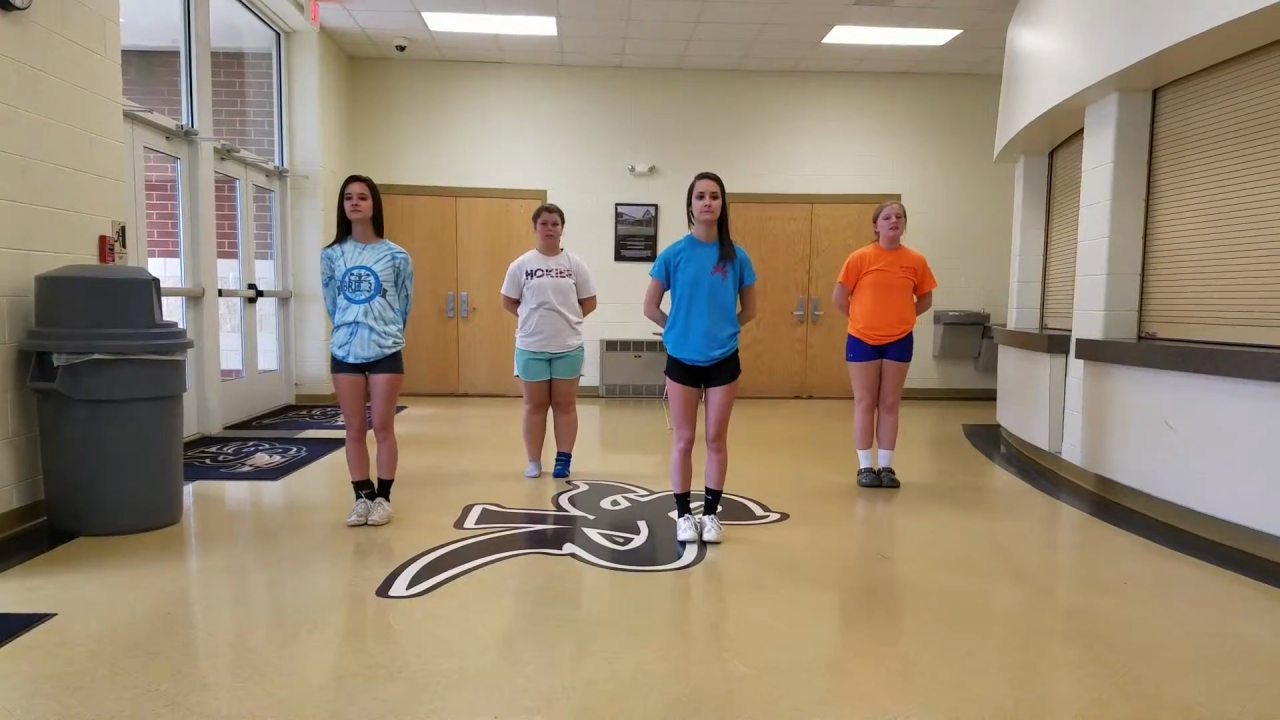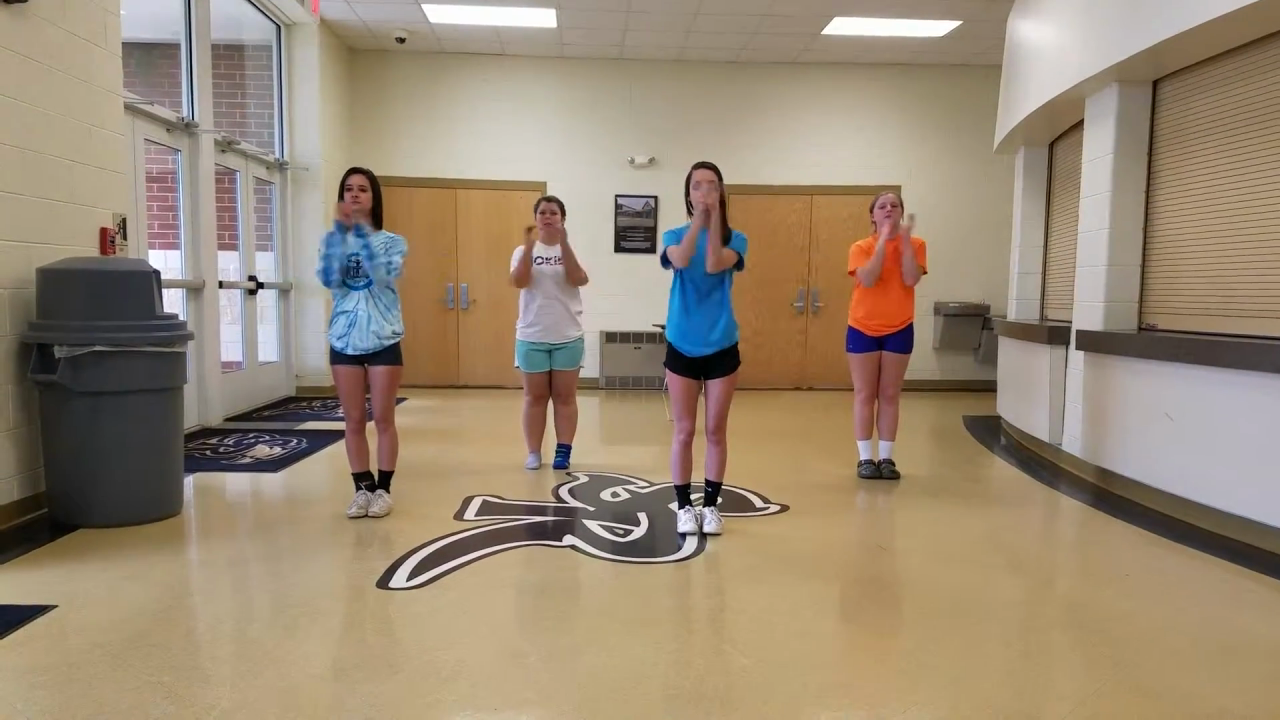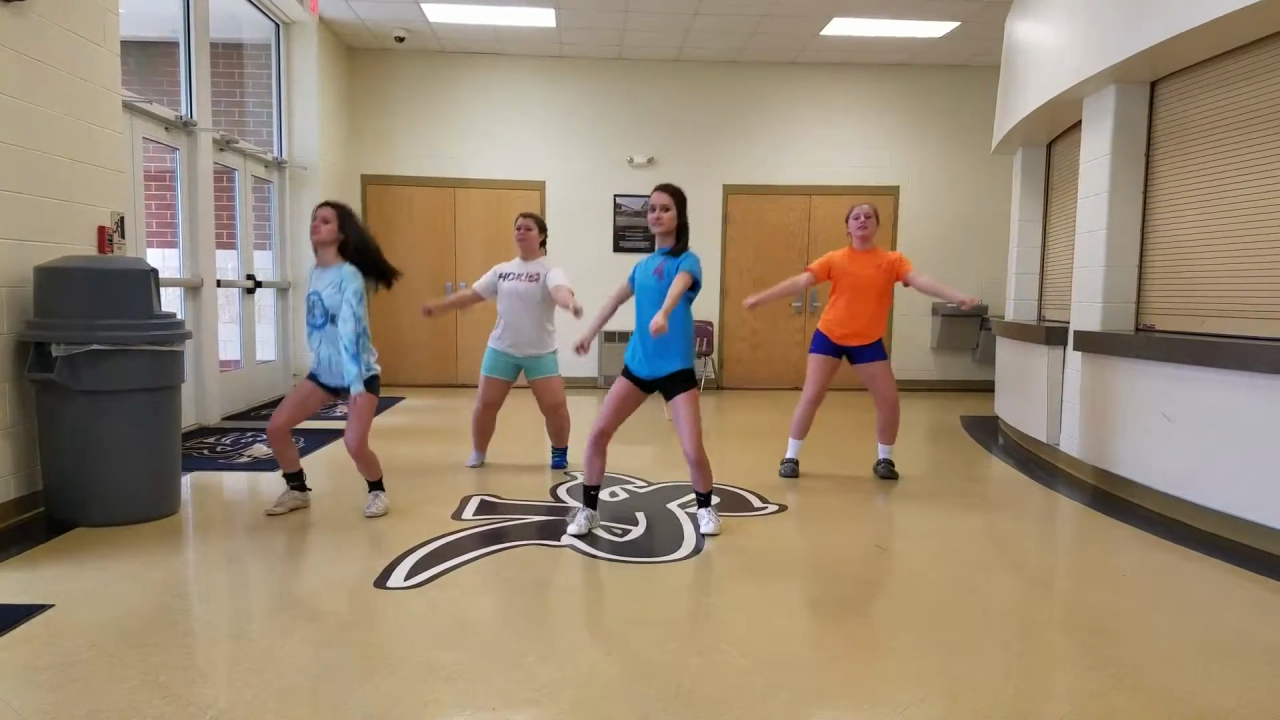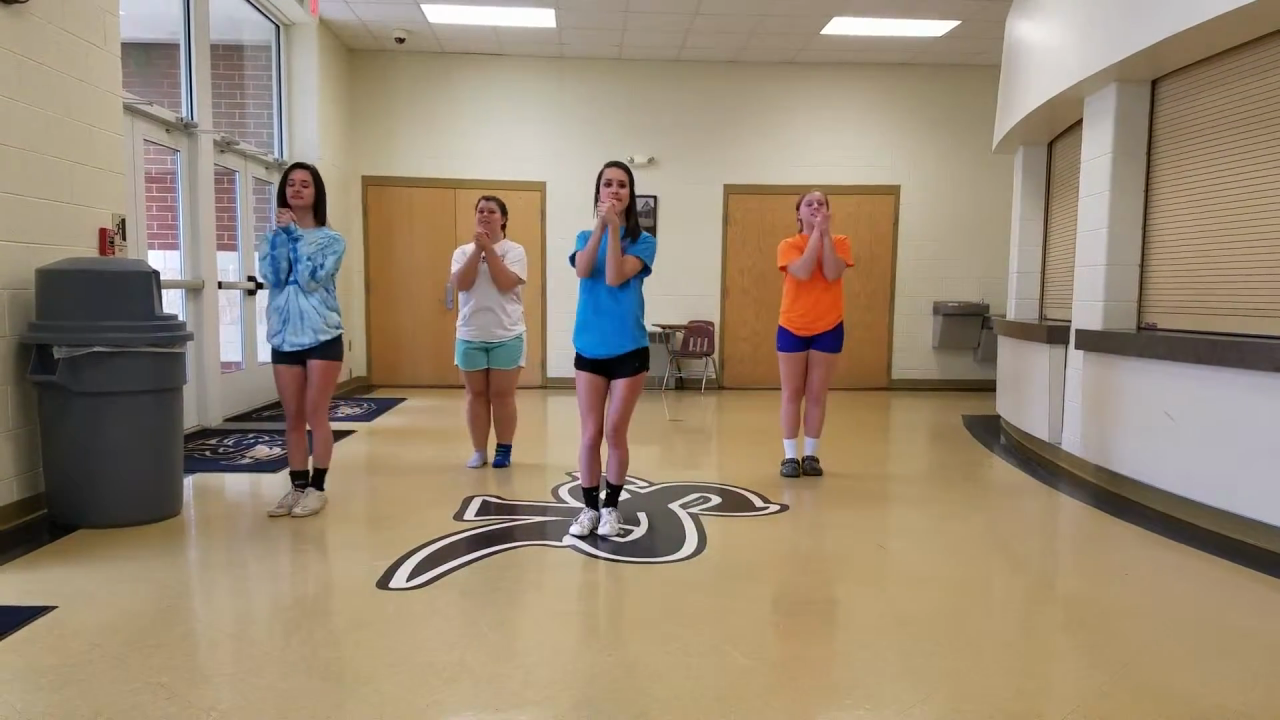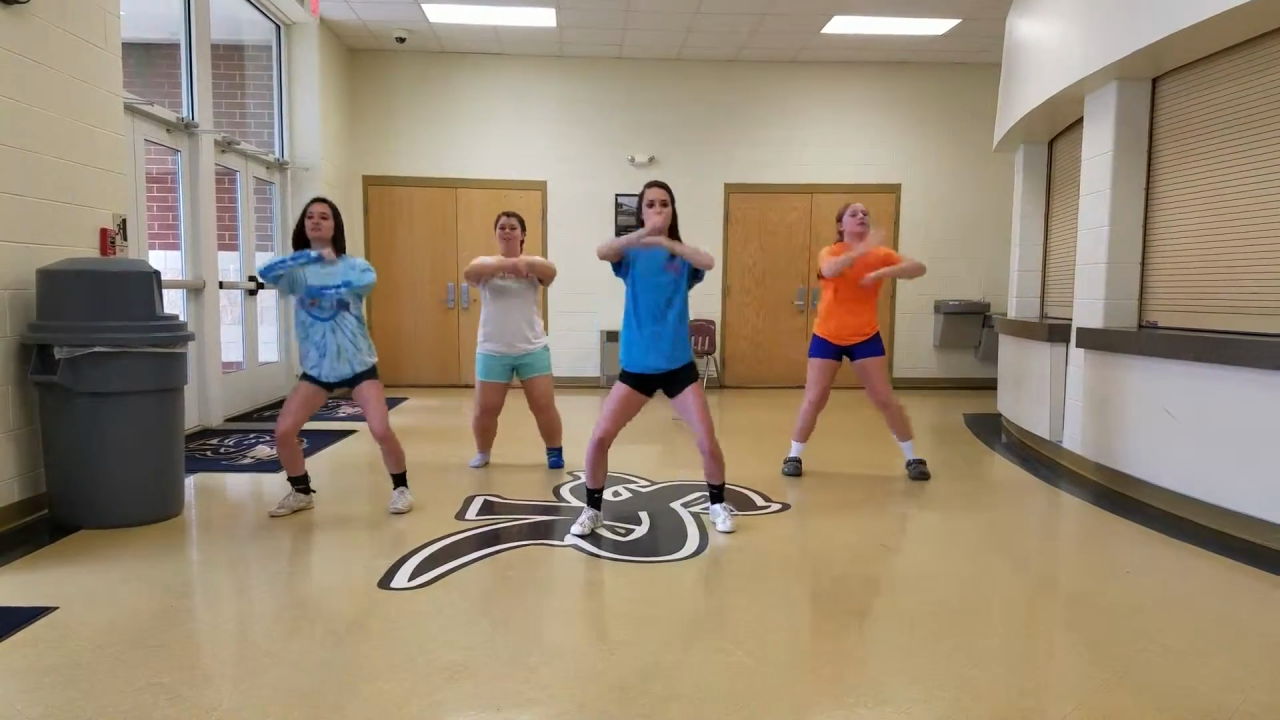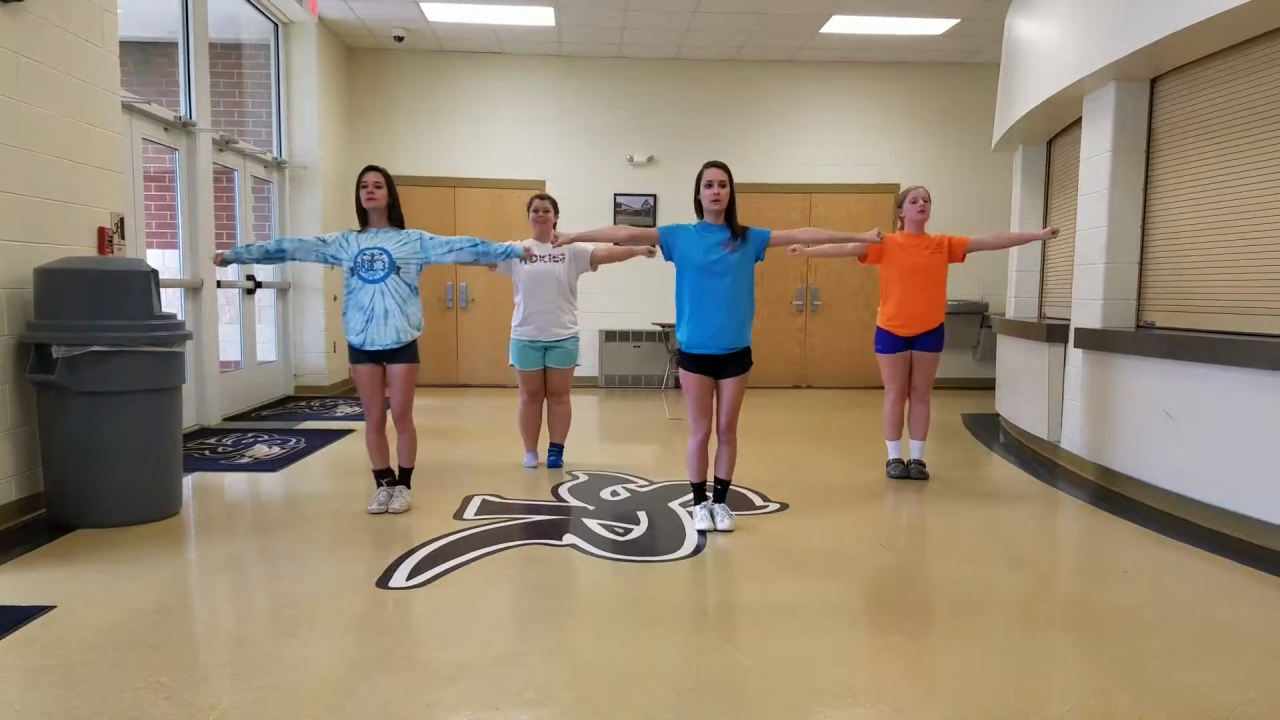
dt=0.7s
person 1, frame 1
left shoulder: (736, 257)
right shoulder: (673, 255)
left elbow: (749, 310)
right elbow: (650, 308)
left wrist: (720, 331)
right wrist: (682, 331)
left hip: (724, 361)
right hip: (682, 360)
left knee: (716, 440)
right knee: (684, 440)
left ankle: (711, 514)
right ankle: (684, 515)
person 1, frame 2
left shoulder: (734, 240)
right shoulder: (675, 237)
left elbow: (715, 266)
right elbow: (681, 261)
left wrist: (716, 214)
right wrist: (700, 219)
left hip: (722, 348)
right hip: (682, 348)
left knee: (715, 431)
right knee: (684, 431)
left ankle: (710, 505)
right ankle: (684, 506)
person 1, frame 3
left shoulder: (687, 260)
right shoulder: (644, 264)
left elbow: (677, 289)
right elbow: (616, 299)
left wrist: (663, 315)
right wrist: (588, 334)
left hip: (676, 370)
right hip: (637, 367)
left knee: (693, 452)
right knee: (598, 434)
left ankle: (705, 508)
right ankle: (588, 509)
person 1, frame 4
left shoulder: (643, 241)
right shoulder: (586, 236)
left elbow: (614, 278)
right elbow: (582, 270)
left wrist: (614, 226)
right wrist: (600, 225)
left hip: (630, 349)
right hip: (590, 349)
left knee: (615, 434)
right knee: (591, 435)
left ankle: (611, 507)
right ankle: (591, 507)
person 1, frame 5
left shoulder: (686, 256)
right shoulder: (631, 254)
left elbow: (706, 262)
right elbow: (602, 252)
left wrist: (665, 241)
right wrist: (644, 234)
left hip: (680, 366)
right hip: (636, 368)
left knee: (709, 446)
right knee: (599, 439)
left ankle: (717, 503)
right ankle: (592, 509)
person 1, frame 6
left shoulder: (748, 238)
right shoulder: (679, 236)
left elbow: (801, 235)
right elbow: (627, 234)
left wrist: (859, 237)
right wrist: (574, 235)
left hip: (735, 350)
right hip: (694, 349)
left knee: (727, 431)
right knee: (700, 432)
left ankle: (720, 502)
right ankle: (699, 503)
person 2, frame 1
left shoulder: (396, 256)
right shoulder: (332, 256)
left elbow: (403, 307)
right elbow: (333, 306)
left hip: (385, 353)
right hip: (345, 353)
left knee: (383, 428)
right knee: (354, 430)
left ankle: (383, 497)
right ankle: (362, 497)
person 2, frame 2
left shoulder: (391, 241)
right shoulder: (334, 241)
left elbow: (382, 275)
right elbow: (330, 279)
left wrist: (361, 230)
right wrist: (340, 231)
left hip: (383, 342)
right hip: (344, 342)
left knee: (383, 419)
right knee: (353, 421)
left ankle: (382, 489)
right ankle: (362, 488)
person 2, frame 3
left shoulder: (350, 277)
right shoulder: (314, 273)
left elbow: (351, 332)
left wrist: (356, 382)
left hip: (359, 375)
right hip: (322, 374)
left knee: (355, 444)
right knee: (276, 429)
left ankle: (377, 491)
right ankle: (297, 489)
person 2, frame 4
left shoulder: (332, 240)
right shoulder: (275, 237)
left elbow: (311, 279)
right elbow: (274, 278)
left wrist: (293, 235)
right wrist: (279, 233)
left hip: (323, 338)
right hip: (284, 339)
left knee: (315, 416)
right knee: (293, 419)
left ankle: (317, 488)
right ankle: (299, 488)
person 2, frame 5
left shoulder: (355, 265)
right shoulder: (298, 270)
left elbow: (363, 282)
right elbow: (266, 273)
left wrist: (316, 287)
right wrist: (313, 254)
left hip: (359, 366)
right hip: (316, 370)
left knee: (382, 432)
right knee: (284, 432)
left ankle: (401, 488)
right ankle: (301, 492)
person 2, frame 6
left shoulder: (413, 241)
right shoulder: (345, 242)
left elbow: (460, 247)
right elbow: (295, 248)
left wrist: (513, 250)
right wrist: (235, 254)
left hip: (400, 341)
right hip: (362, 342)
left knee: (402, 418)
right knee: (374, 420)
left ankle: (403, 486)
right ankle: (384, 485)
person 3, frame 1
left shoulder: (916, 261)
right shoulder: (860, 258)
left elbow: (925, 300)
right elbow: (839, 298)
left wrist: (899, 317)
right wrist: (863, 319)
left hip: (899, 341)
right hip: (862, 340)
left knee: (890, 404)
right knee: (865, 404)
left ankle: (886, 466)
right ankle: (865, 466)
person 3, frame 2
left shoulder: (915, 245)
right shoulder: (861, 247)
left elbow: (911, 279)
right elbow: (867, 280)
left wrist: (905, 240)
right wrist: (884, 240)
left hip: (898, 331)
right hip: (862, 329)
left knee: (889, 395)
right knee: (864, 395)
left ankle: (886, 458)
right ankle: (865, 458)
person 3, frame 3
left shoulder: (892, 261)
right shoulder: (834, 260)
left elbow: (921, 281)
right elbow: (801, 281)
left wrist: (957, 297)
right wrist: (760, 298)
left hip: (869, 342)
right hip: (829, 337)
left knee: (888, 402)
right knee: (811, 397)
left ankle: (884, 460)
right ankle: (791, 456)
person 3, frame 4
left shoulder: (840, 242)
right shoulder: (790, 244)
left elbow: (833, 275)
right elbow: (802, 273)
left wrist: (825, 234)
right wrist: (815, 235)
left hip: (828, 329)
right hip: (792, 329)
left knee: (816, 395)
right knee: (791, 394)
left ankle: (810, 455)
right ankle: (790, 456)
person 3, frame 5
left shoulder: (882, 255)
right shoulder: (830, 253)
left elbow: (918, 269)
right elbow: (829, 270)
left wrist: (885, 270)
right wrist: (860, 249)
left hip: (867, 338)
right hip: (827, 337)
left knee: (885, 400)
right knee: (814, 400)
left ankle: (912, 459)
right ankle: (794, 455)
person 3, frame 6
left shoulder: (944, 244)
right shoulder: (886, 244)
left elbow: (990, 241)
right elbow: (847, 248)
left wrist: (1037, 235)
right wrist: (808, 250)
left hip: (930, 330)
right hip: (892, 330)
left knee: (920, 396)
right knee: (895, 396)
left ankle: (916, 458)
right ankle: (894, 458)
person 4, frame 1
left shoulder: (574, 264)
right shoulder: (521, 264)
left elbow: (589, 302)
right elbow: (508, 302)
left wrist: (566, 319)
right wrist: (533, 318)
left hip: (568, 346)
right hip: (531, 347)
left knee: (565, 405)
right knee: (534, 405)
left ankle: (563, 460)
right ankle: (533, 461)
person 4, frame 2
left shoulder: (571, 250)
right shoulder: (523, 250)
left elbow: (578, 280)
right elbow: (519, 281)
left wrist: (564, 244)
right wrist: (529, 246)
left hip: (568, 337)
right hip: (532, 337)
left knee: (565, 396)
right knee: (535, 396)
left ankle: (563, 451)
right ankle: (534, 453)
person 4, frame 3
left shoulder: (550, 270)
right shoulder: (501, 270)
left elbow: (562, 292)
right elbow: (472, 294)
left wrist: (572, 303)
right wrist: (440, 306)
left hip: (539, 352)
right hip: (501, 350)
left knee: (554, 406)
right knee: (485, 406)
left ankle: (559, 452)
right ankle: (478, 452)
person 4, frame 4
left shoulder: (514, 250)
right shoulder: (464, 251)
left elbow: (506, 283)
right elbow: (460, 283)
left wrist: (490, 248)
right wrist: (477, 249)
left hip: (507, 336)
right hip: (470, 336)
left knee: (502, 396)
right knee: (476, 395)
left ankle: (503, 450)
right ankle: (479, 452)
person 4, frame 5
left shoulder: (534, 265)
right shoulder: (485, 264)
left elbow: (551, 272)
right elbow: (470, 274)
left wrist: (522, 263)
right wrist: (502, 266)
left hip: (532, 349)
right hip: (493, 350)
left knee: (544, 407)
right knee: (485, 409)
left ankle: (555, 451)
right ankle: (483, 452)
person 4, frame 6
left shoulder: (572, 250)
left elbow: (604, 253)
left wrist: (638, 250)
left hip: (562, 336)
right hip: (525, 337)
left knee: (558, 395)
right knee: (530, 396)
left ankle: (555, 450)
right ankle: (530, 451)
